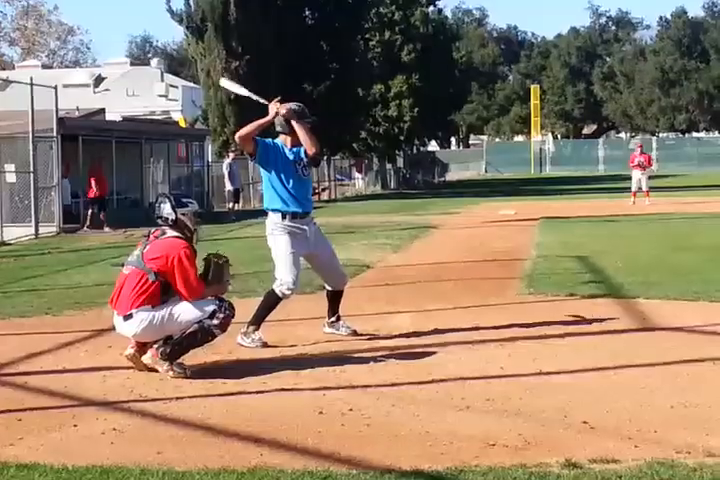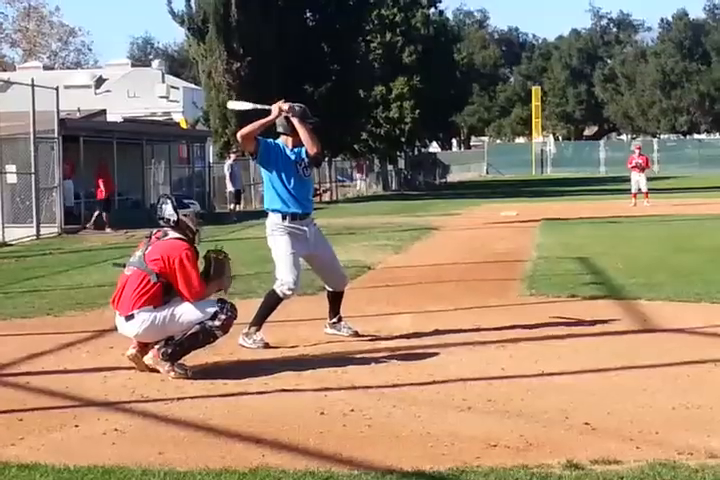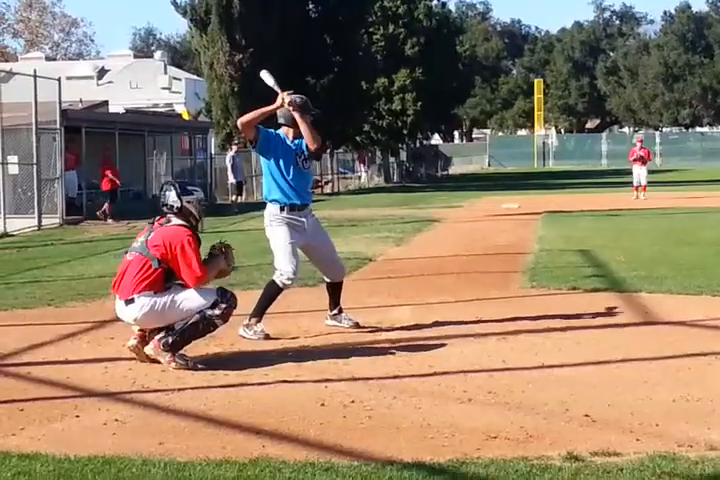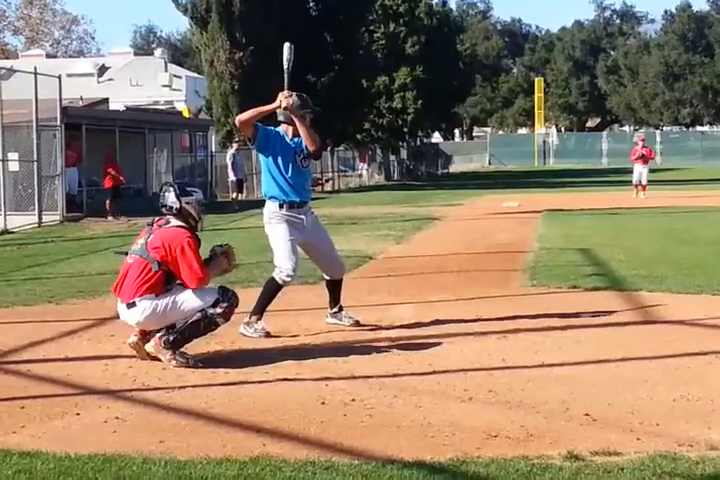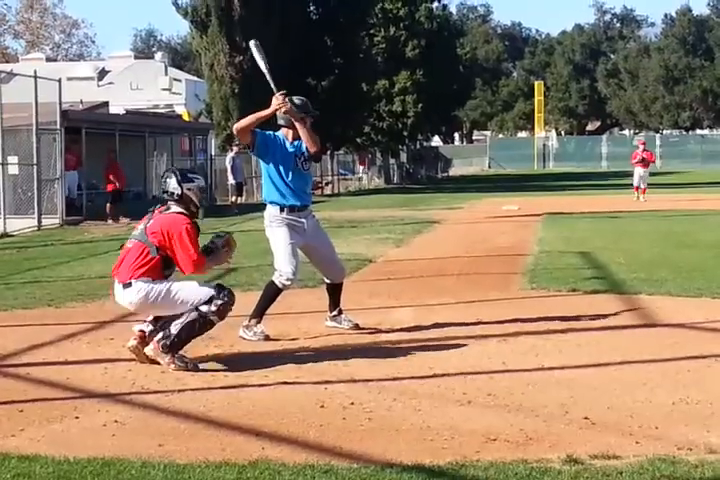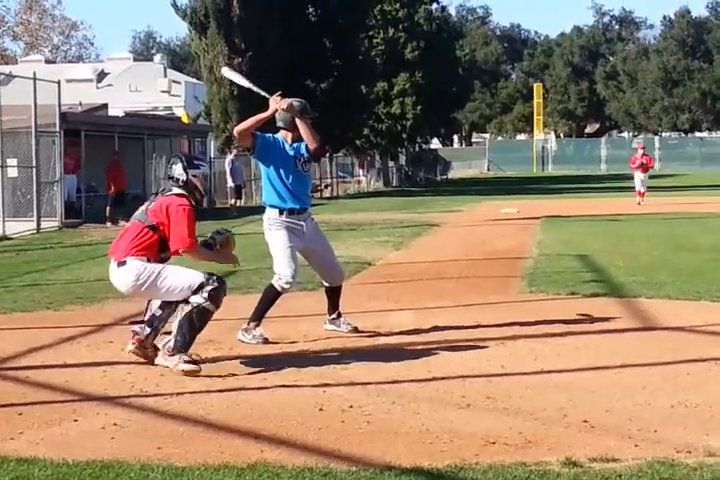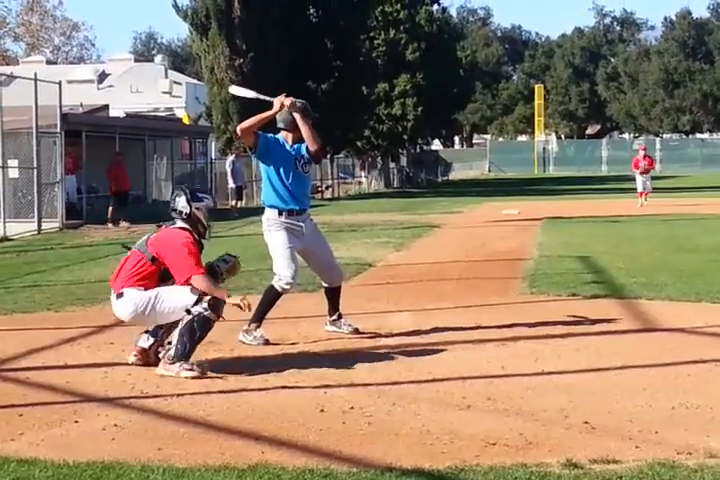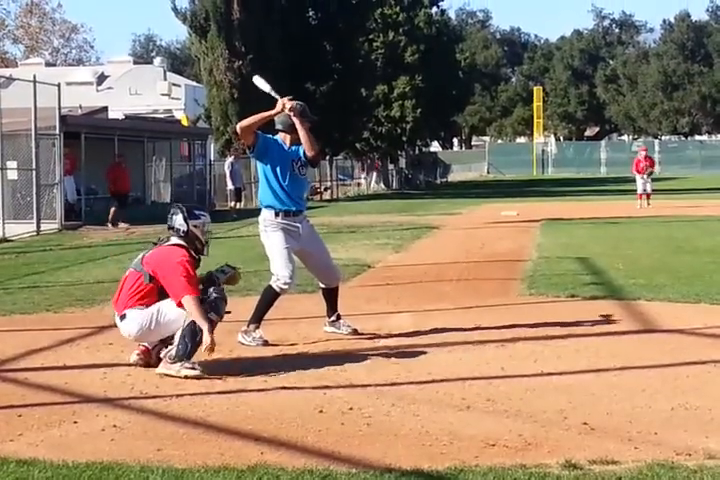
dt=0.2s
person 1, frame 1
left shoulder: (303, 152)
right shoulder: (268, 148)
left elbow: (314, 150)
right elbow: (240, 138)
left wrist: (292, 118)
right wrist: (270, 118)
left hip: (308, 224)
right hip: (282, 225)
left knee: (337, 277)
right knee: (286, 283)
left ankle: (333, 320)
right ankle: (249, 331)
person 1, frame 2
left shoulder: (303, 152)
right shoulder: (269, 149)
left elbow: (315, 149)
right elbow: (242, 137)
left wrist: (294, 116)
right wrist: (273, 116)
left hip: (307, 224)
right hip: (281, 226)
left knee: (337, 277)
right knee: (287, 284)
left ankle: (334, 321)
right ankle: (250, 331)
person 1, frame 3
left shoulder: (303, 144)
right shoulder: (270, 139)
left elbow: (315, 145)
right elbow: (242, 123)
left wrist: (295, 111)
right wrist: (275, 106)
left hip: (306, 216)
right hip: (280, 217)
left knee: (335, 268)
right knee: (286, 273)
left ankle: (334, 313)
right ankle: (251, 323)
person 1, frame 4
left shoulder: (304, 141)
right shoulder: (268, 136)
left elbow: (314, 147)
right elbow: (241, 121)
left wrist: (293, 113)
right wrist: (275, 105)
left hip: (305, 213)
right hip: (279, 213)
left knee: (335, 265)
right knee: (286, 270)
left ankle: (335, 310)
right ankle: (252, 320)
person 1, frame 5
left shoulder: (304, 145)
right shoulder: (268, 141)
left elbow: (315, 149)
right elbow: (238, 129)
left wrist: (293, 117)
right wrist: (271, 110)
left hip: (306, 216)
right hip: (280, 217)
left knee: (335, 268)
right knee: (286, 274)
left ankle: (334, 314)
right ankle: (251, 323)
person 1, frame 6
left shoulder: (304, 147)
right shoulder: (268, 144)
left elbow: (316, 146)
right elbow: (239, 133)
left wrist: (294, 114)
right wrist: (269, 112)
left hip: (305, 219)
right hip: (279, 221)
left knee: (334, 272)
right knee: (285, 277)
left ankle: (333, 317)
right ankle: (250, 327)
person 1, frame 7
left shoulder: (304, 149)
right shoulder: (269, 144)
left elbow: (317, 147)
right elbow: (242, 130)
left wrist: (296, 112)
right wrist: (274, 110)
left hip: (304, 221)
right hip: (278, 222)
left knee: (333, 272)
right knee: (285, 277)
left ankle: (334, 318)
right ankle: (251, 328)
person 1, frame 8
left shoulder: (300, 151)
right shoulder: (267, 145)
left elbow: (314, 153)
right elbow: (242, 128)
left wrist: (296, 117)
right wrist: (275, 111)
left hip: (300, 221)
right hip: (275, 222)
left knee: (330, 273)
right knee: (283, 278)
left ankle: (332, 319)
right ankle: (250, 329)
person 2, frame 1
left shoulder: (152, 239)
right shoulder: (179, 246)
right elbow: (195, 294)
left wrist: (207, 283)
right wrist: (219, 288)
left hip: (123, 318)
right hip: (141, 320)
left knee: (180, 301)
right knee: (223, 310)
left ankle: (141, 346)
right ankle: (162, 354)
person 2, frame 2
left shoulder: (153, 240)
right shoulder: (181, 248)
right elbow: (196, 294)
left wrist: (208, 281)
right wrist: (219, 284)
left hip: (125, 319)
right hip: (142, 320)
left knee: (182, 302)
right knee: (225, 312)
left ankle: (143, 346)
right ankle: (164, 355)
person 2, frame 3
left shoulder: (156, 227)
right shoulder: (182, 234)
right elbow: (198, 279)
left wrist: (209, 266)
right wrist: (217, 264)
left hip: (125, 304)
right hip: (142, 306)
left knee: (182, 290)
right knee: (225, 300)
left ankle: (144, 336)
right ankle: (165, 345)
person 2, frame 4
left shoulder: (156, 227)
right shoulder: (181, 236)
right elbow: (199, 280)
left wrist: (209, 265)
right wrist: (219, 263)
left hip: (127, 305)
right hip: (143, 308)
left knee: (184, 290)
right knee: (226, 299)
left ankle: (145, 334)
right ankle: (166, 343)
person 2, frame 5
left shoulder: (157, 215)
right shoulder: (181, 222)
right elbow: (196, 266)
left wrist: (209, 251)
right wrist: (219, 257)
left hip: (125, 288)
right hip: (140, 290)
left knee: (182, 290)
right knee: (222, 297)
left ankle: (144, 335)
right ankle: (164, 347)
person 2, frame 6
left shoulder: (163, 199)
right shoulder: (181, 205)
left elbow: (173, 245)
right elbow: (187, 248)
left wrist: (208, 247)
right wrist: (219, 257)
left hip: (121, 268)
right hip: (135, 269)
left knee: (178, 288)
right knee: (212, 286)
left ankle: (142, 338)
right ankle: (172, 352)
person 2, frame 7
left shoulder: (170, 232)
right shoulder: (182, 238)
left elbow: (180, 271)
right elbow: (197, 279)
right wrist: (228, 297)
left hip: (126, 296)
right hip: (135, 299)
left knee: (180, 302)
right knee: (211, 299)
left ankle: (146, 350)
right ankle: (175, 361)
person 2, frame 8
left shoulder: (167, 248)
right shoulder: (178, 256)
left elbow: (179, 284)
right elbow: (188, 297)
left wrist: (208, 279)
right wrist: (207, 329)
left hip: (129, 316)
right hip: (138, 321)
right knee: (214, 298)
left ankle: (149, 351)
right ankle: (175, 361)
